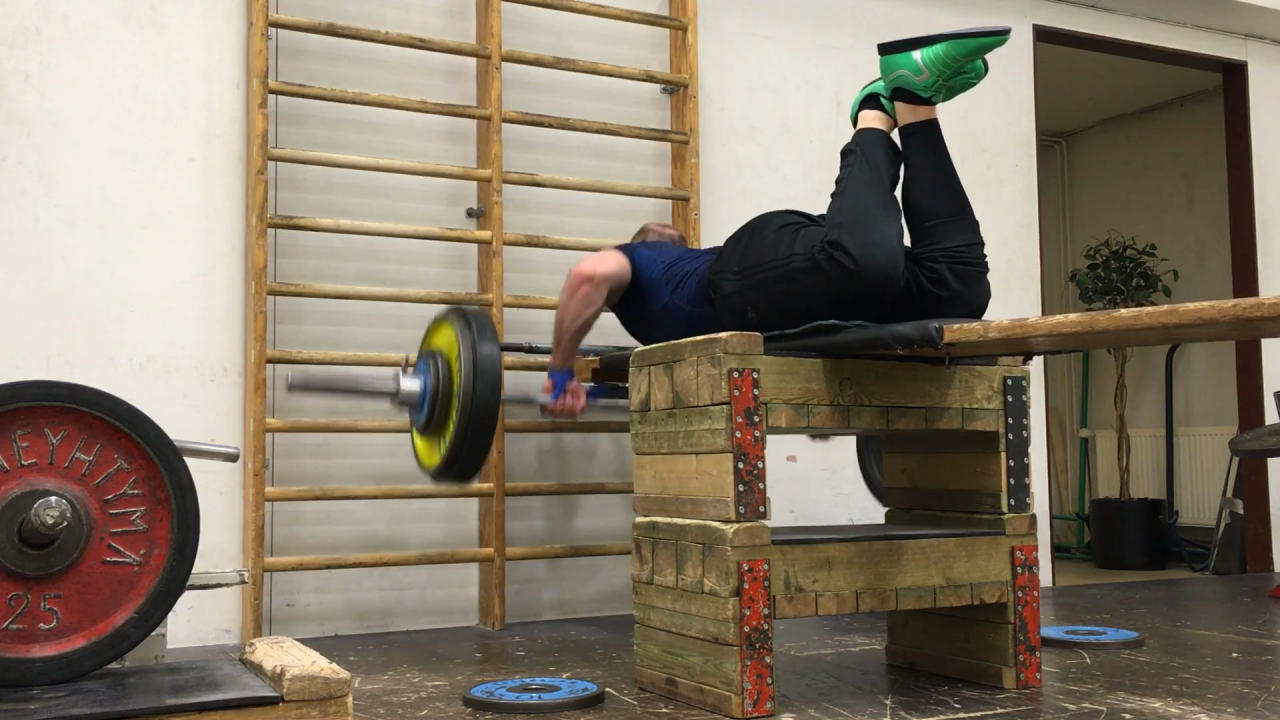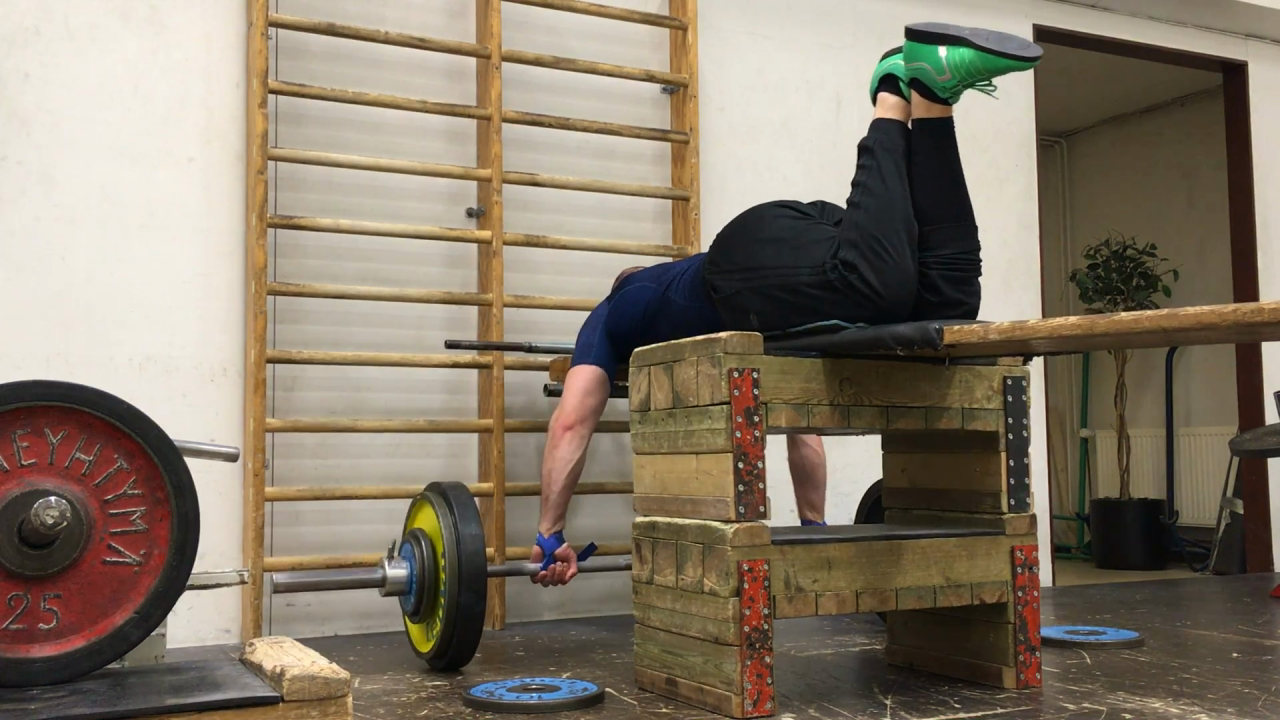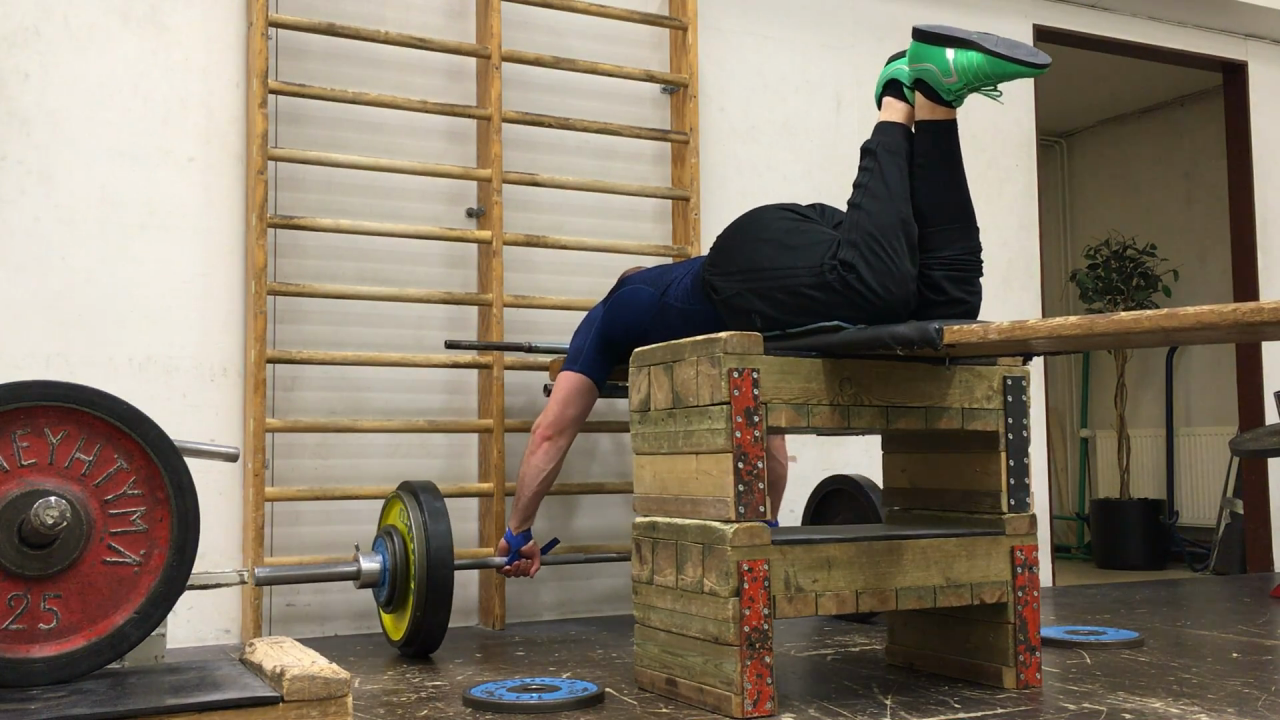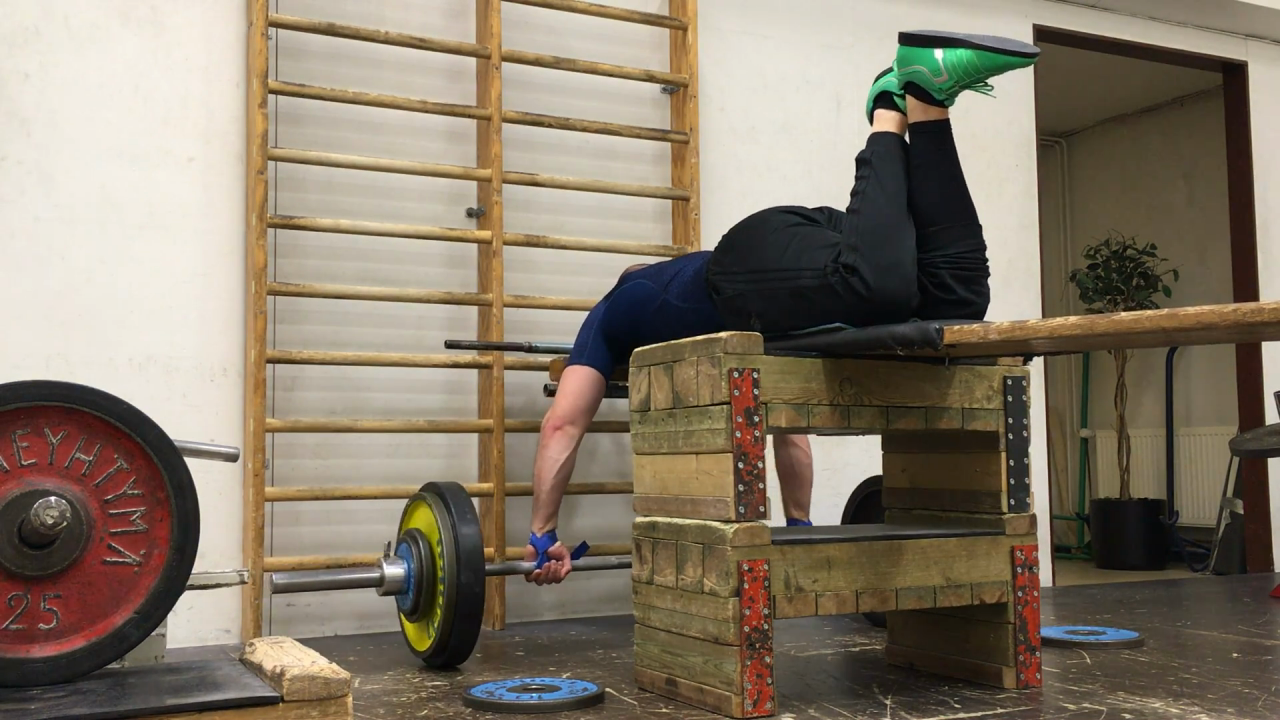
dt=1s
person 1, frame 1
left shoulder: (634, 264)
left elbow: (592, 274)
left wrist: (561, 371)
left hip: (752, 289)
right knee: (958, 288)
left ankle: (875, 116)
person 1, frame 2
left shoulder: (613, 316)
left elbow: (570, 424)
left wrist: (550, 536)
right wrist: (814, 527)
left hip: (757, 260)
left knee: (879, 286)
left ankle: (893, 99)
right ankle: (924, 91)
person 1, frame 3
left shoulder: (610, 318)
right shoulder: (685, 299)
left elbow: (552, 432)
right elbow: (767, 432)
left wrist: (518, 534)
right wrist: (769, 526)
left hip: (755, 263)
right hip: (806, 242)
left knee: (880, 286)
right knee: (949, 303)
left ankle: (898, 106)
right ankle: (930, 95)
person 1, frame 4
left shoulder: (612, 316)
right shoulder: (690, 324)
left elbow: (562, 424)
right elbow: (787, 425)
left wrist: (544, 534)
right wrist: (799, 524)
left hip: (754, 266)
left knee: (879, 285)
right knee: (957, 299)
left ankle: (889, 115)
right ankle: (922, 98)
